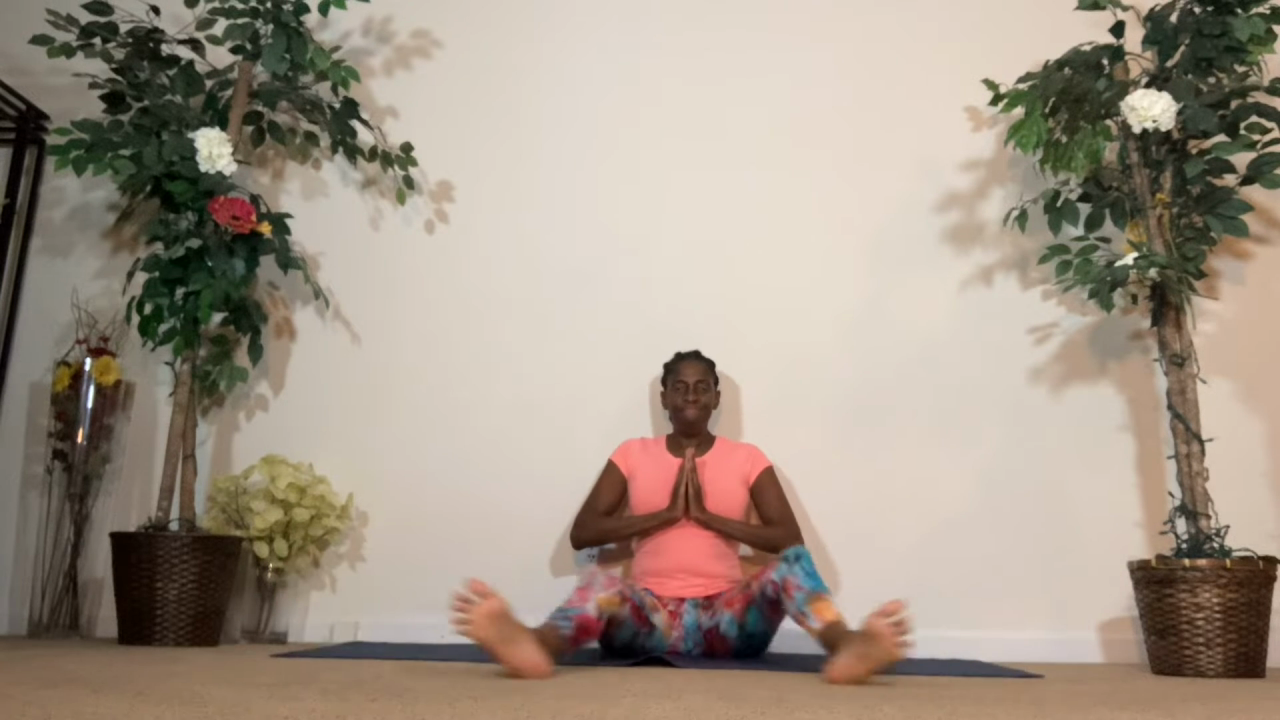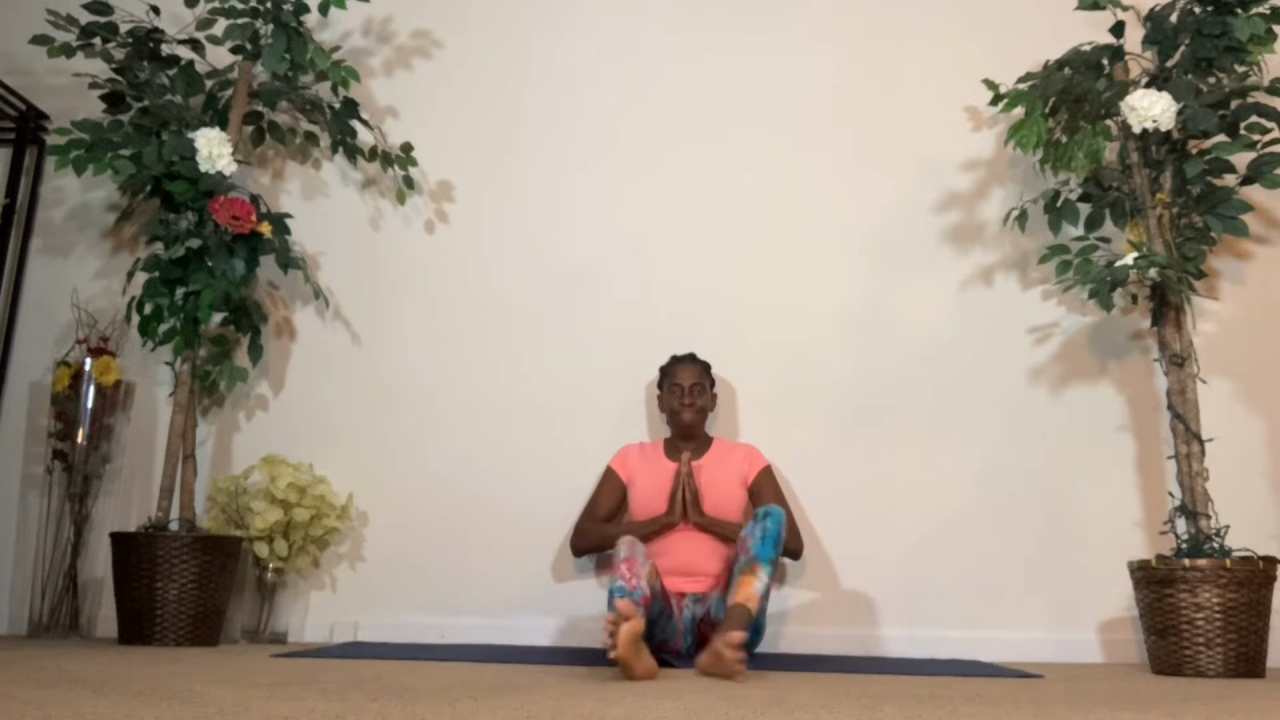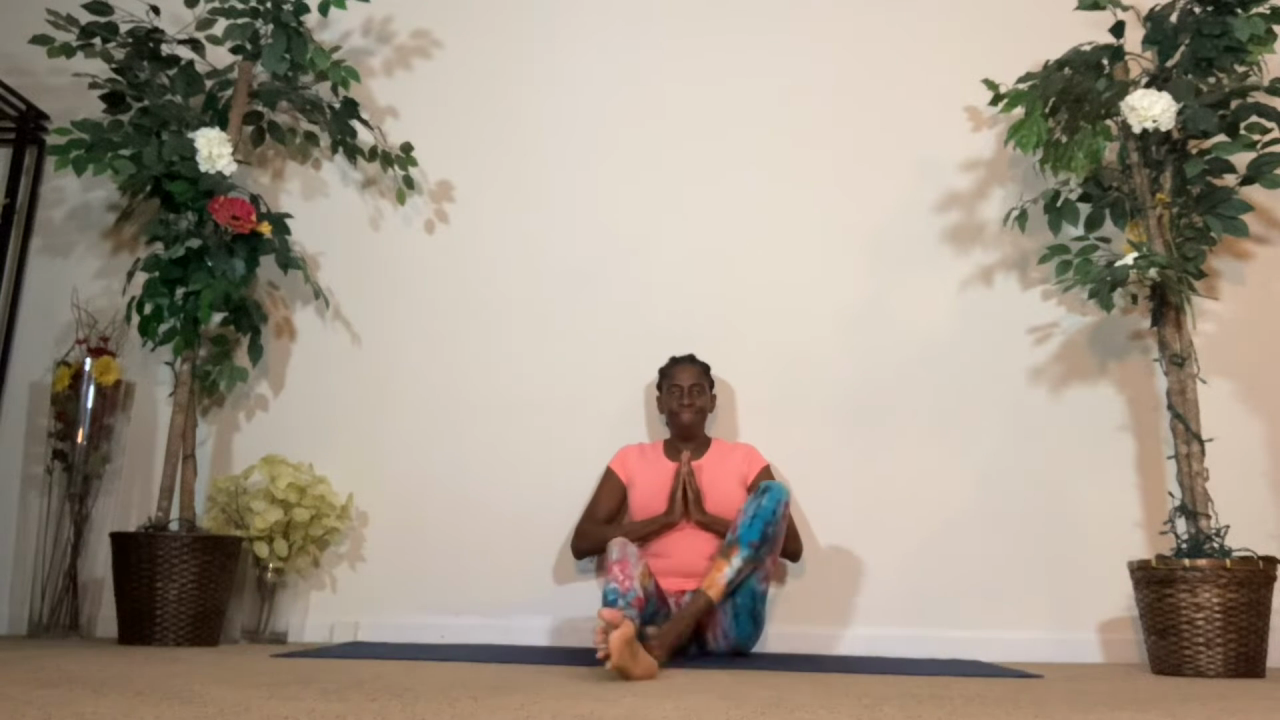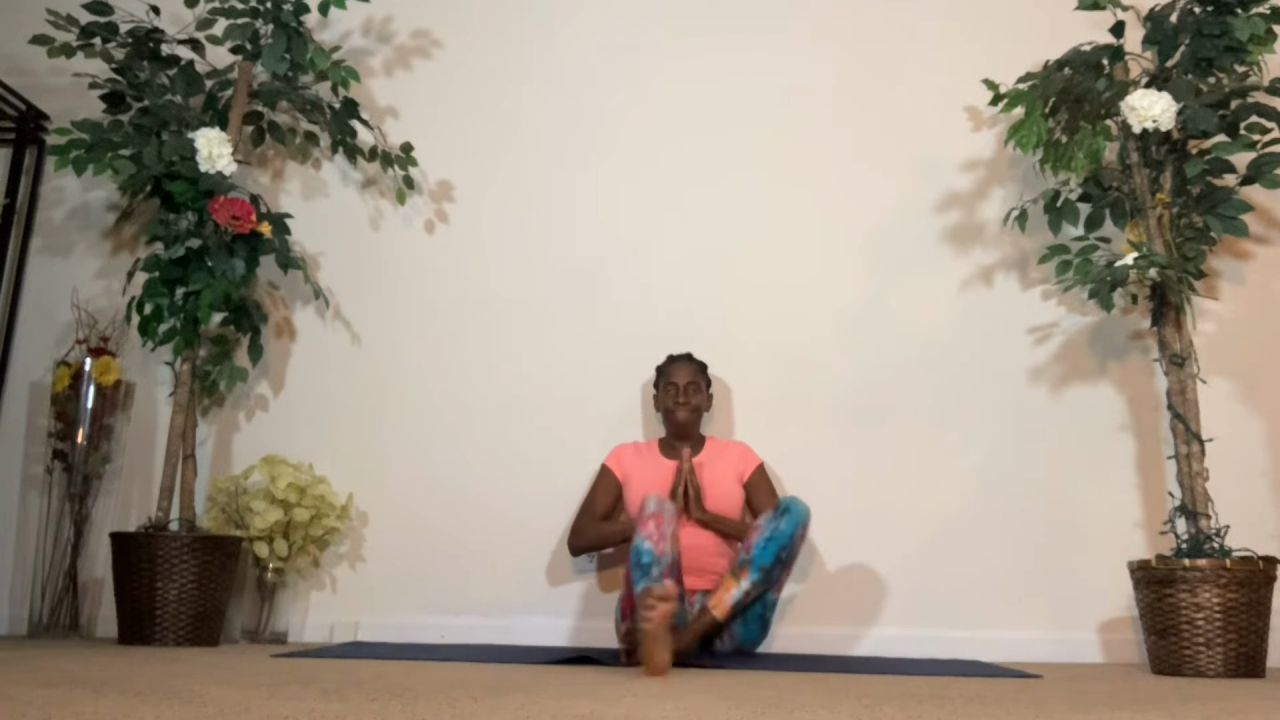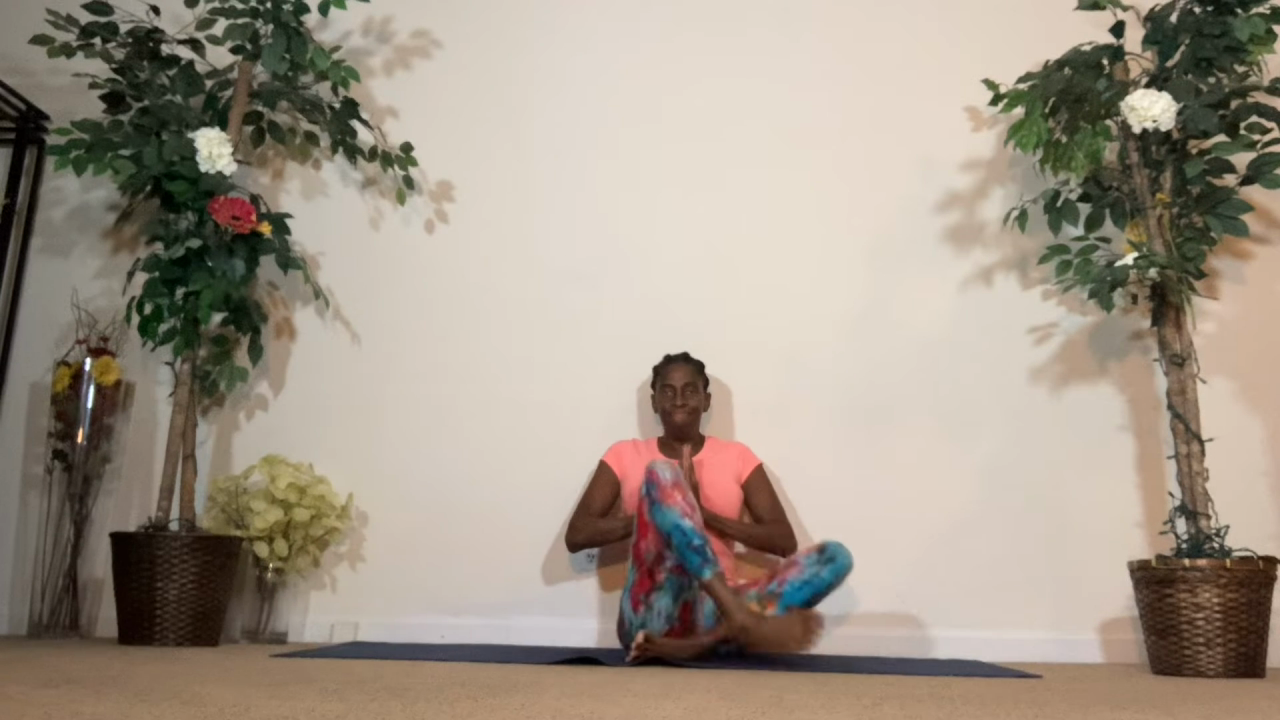
dt=0.2s
person 1, frame 1
left shoulder: (747, 458)
right shoulder: (632, 454)
left elbow: (788, 539)
right elbow: (582, 533)
left wrist: (707, 515)
right wrist: (669, 513)
left hip: (722, 614)
right hip: (651, 614)
left knee: (793, 561)
right knee: (598, 580)
left ankle: (844, 647)
right ankle: (538, 646)
person 1, frame 2
left shoulder: (745, 459)
right shoulder: (631, 459)
left elbow: (793, 545)
right elbow: (581, 541)
left wrist: (704, 519)
right wrist: (666, 517)
left hip: (721, 613)
right hip: (658, 614)
left knee: (771, 518)
right knee: (629, 548)
left ankle: (729, 642)
right ankle: (629, 638)
person 1, frame 3
left shoulder: (744, 458)
right shoulder: (630, 460)
left elbow: (792, 548)
right elbow: (582, 542)
left wrist: (705, 516)
right wrist: (666, 518)
left hip: (725, 620)
right hip: (655, 611)
left knee: (773, 493)
right knee: (622, 548)
left ankle: (670, 634)
right ankle: (627, 643)
person 1, frame 4
left shoulder: (738, 457)
right shoulder: (626, 458)
left elbow: (786, 540)
right elbow: (578, 540)
left wrist: (705, 515)
right wrist: (668, 514)
left hip: (728, 623)
right hip: (662, 608)
left knee: (794, 509)
right knee: (655, 506)
left ankle: (685, 638)
right ankle: (653, 633)
person 1, frame 5
left shoulder: (737, 457)
right shoulder: (624, 456)
left elbow: (785, 542)
right elbow: (576, 536)
left wrist: (701, 513)
left hip: (719, 614)
right hip: (654, 614)
left knee: (835, 558)
right knee: (662, 474)
left ankle: (698, 643)
right ankle: (740, 619)
